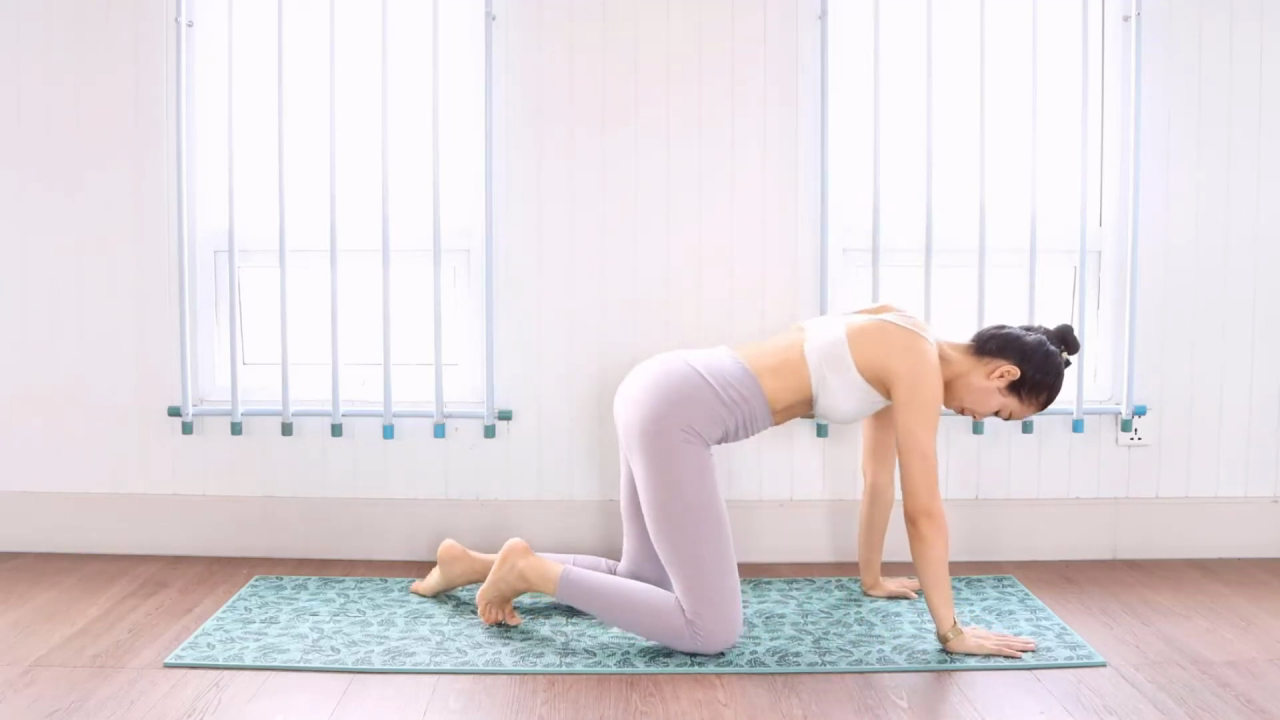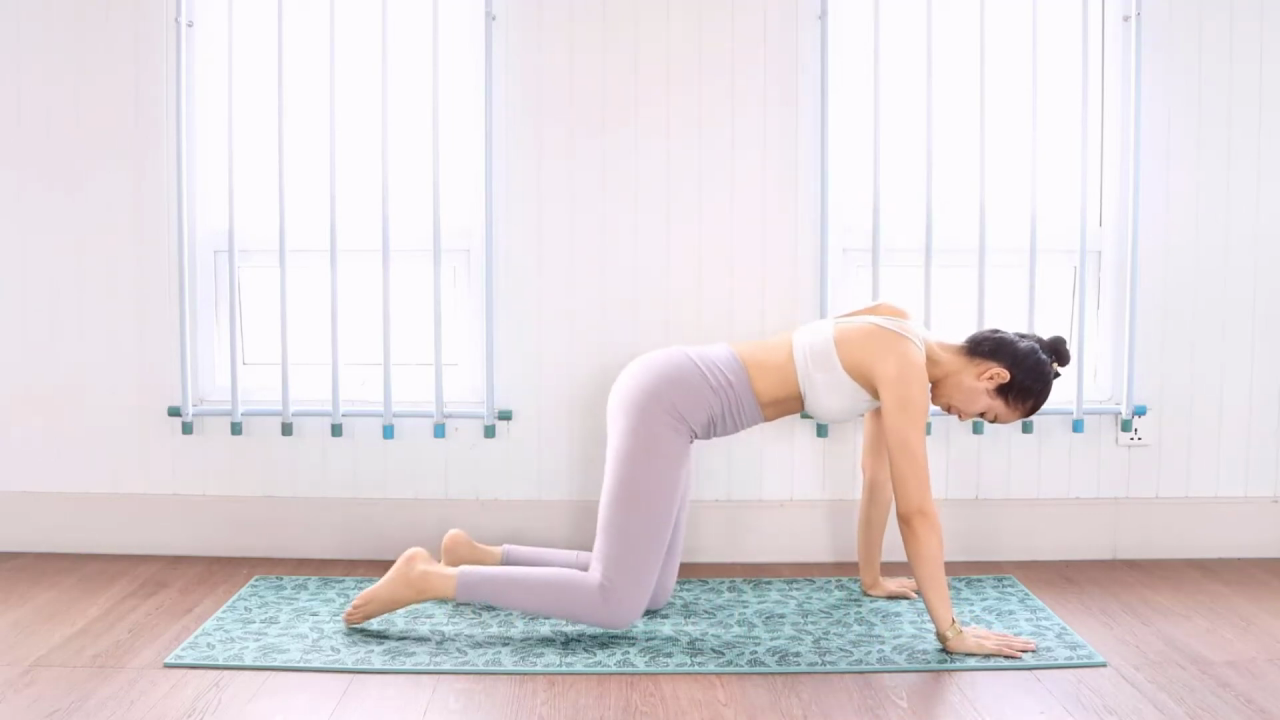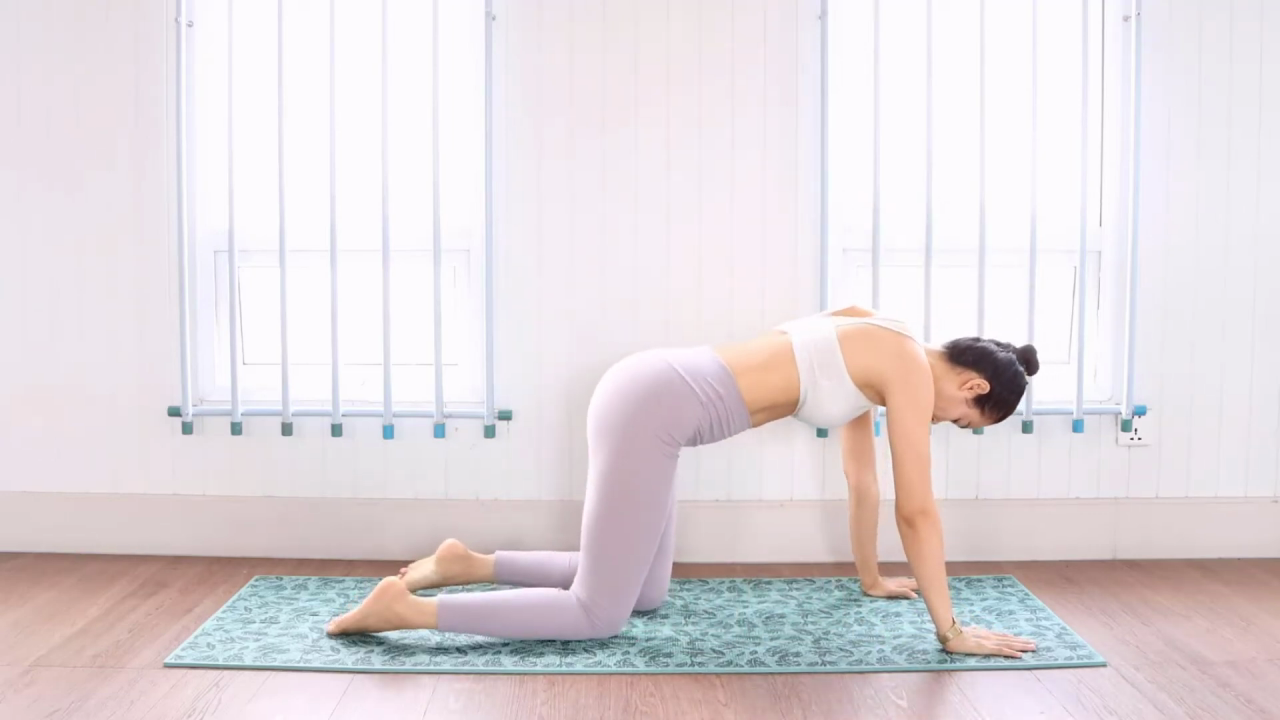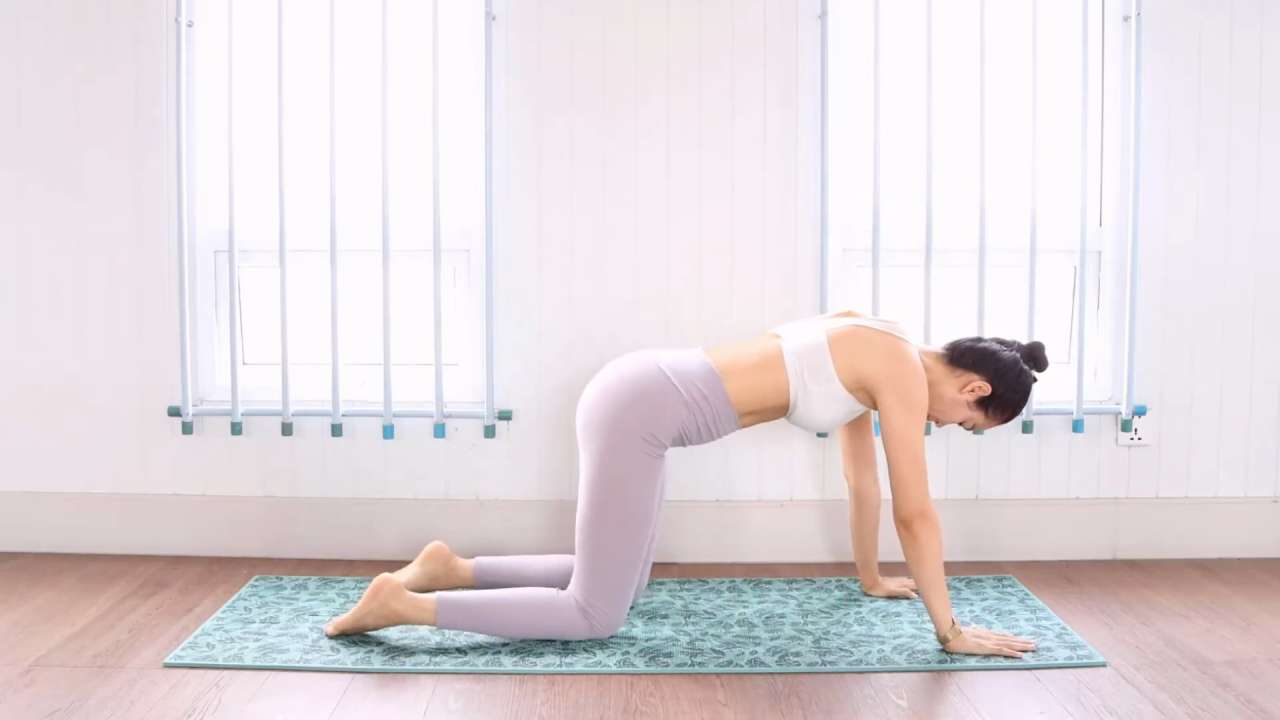
dt=0.5s
person 1, frame 1
left shoulder: (897, 348)
right shoulder: (920, 363)
left elbow: (878, 476)
right elbow: (924, 510)
left wrist: (872, 578)
right wrist: (951, 630)
left hip: (660, 391)
right hip: (674, 415)
left knee: (650, 585)
right knee: (712, 630)
left ankle: (472, 563)
right ankle: (531, 571)
person 1, frame 2
left shoulder: (897, 352)
right shoulder: (906, 365)
left elbow: (878, 477)
right elbow: (916, 508)
left wrist: (870, 577)
right wrist: (950, 629)
left hip: (667, 398)
right hip: (664, 398)
left knee: (647, 593)
right knee: (614, 606)
left ankle: (474, 555)
right ankle: (423, 578)
person 1, frame 3
left shoulder: (872, 352)
right shoulder: (911, 368)
left elbow: (861, 478)
right elbow: (917, 511)
left wrist: (871, 578)
right wrist: (951, 629)
left hip: (645, 390)
right hip: (652, 411)
left knee: (646, 592)
right knee: (599, 617)
left ankle: (468, 565)
right ankle: (404, 609)
person 1, frame 4
left shoulder: (868, 355)
right shoulder: (902, 371)
left elbow: (862, 479)
right elbow: (914, 512)
left wrist: (871, 577)
right wrist: (950, 629)
left hip: (637, 393)
right hip: (637, 412)
left knee: (622, 585)
right knee: (596, 616)
left ankle: (450, 569)
right ankle: (401, 603)
